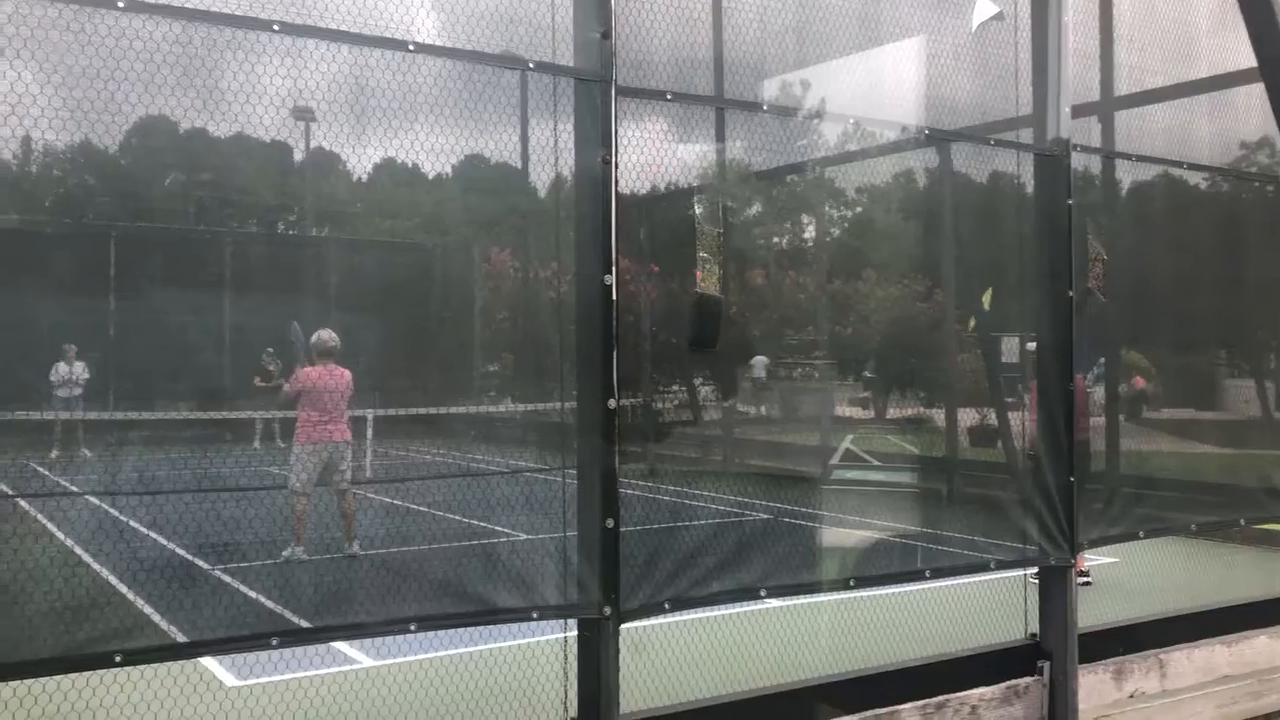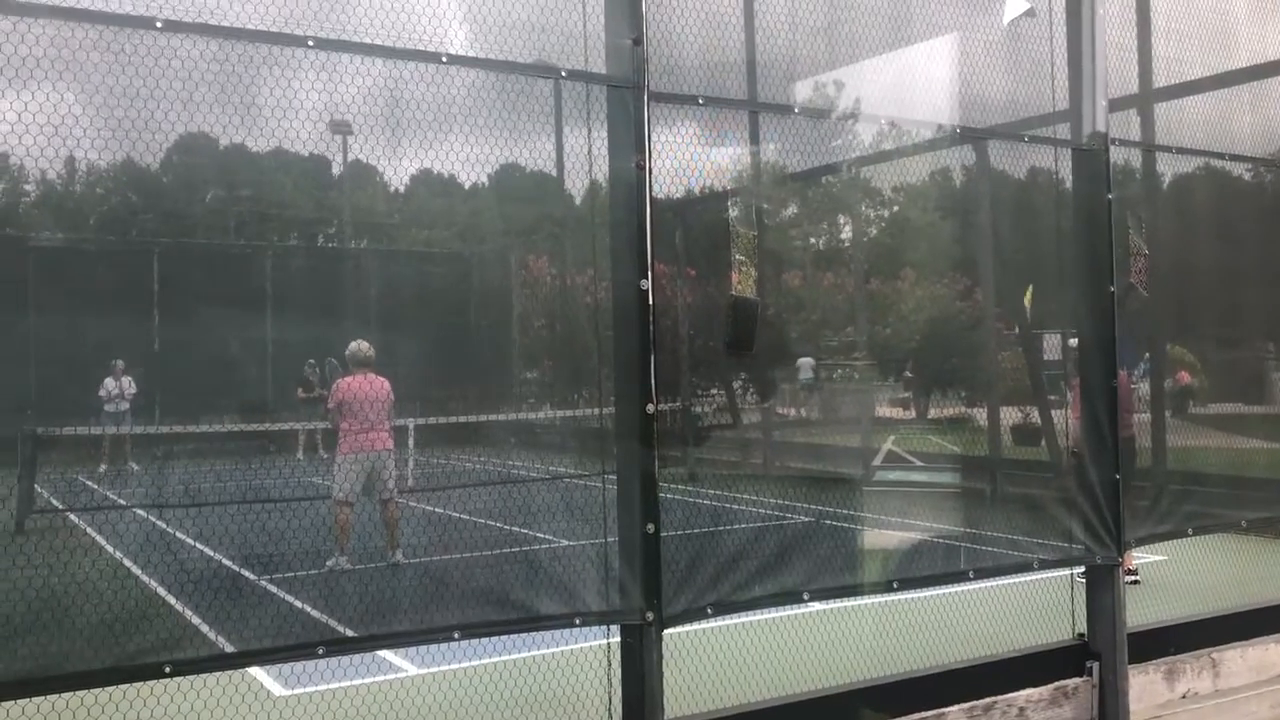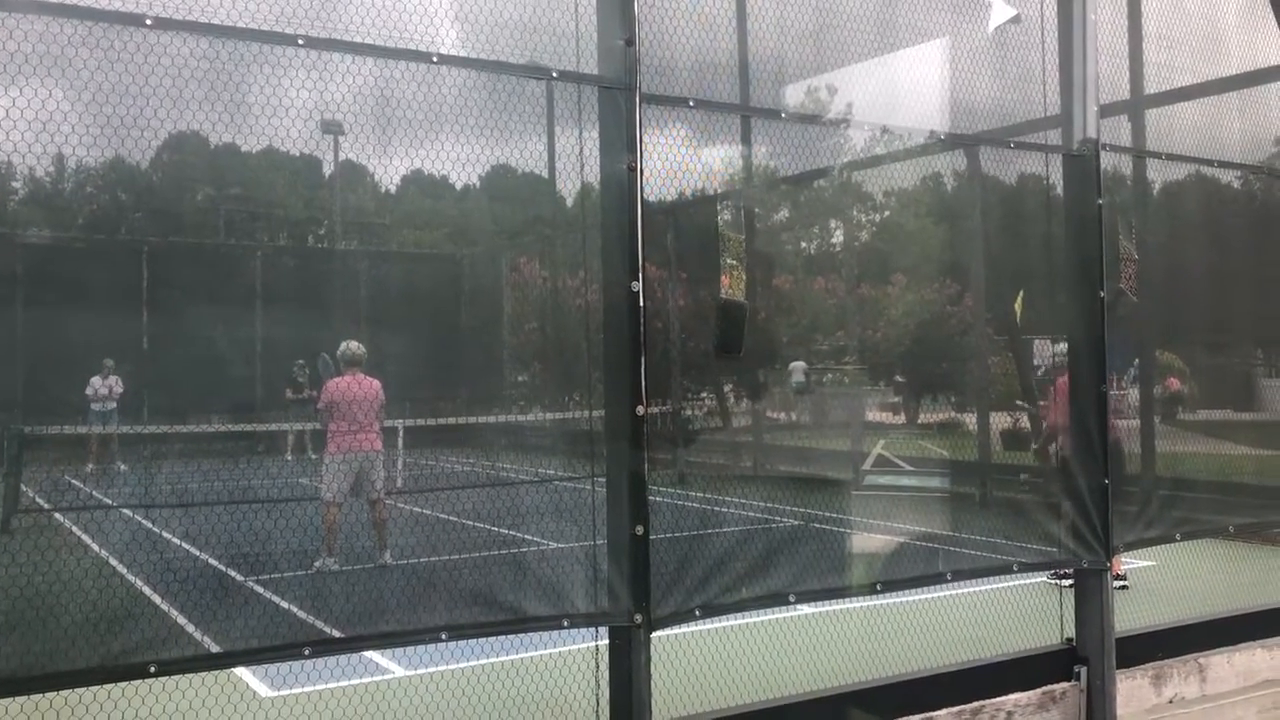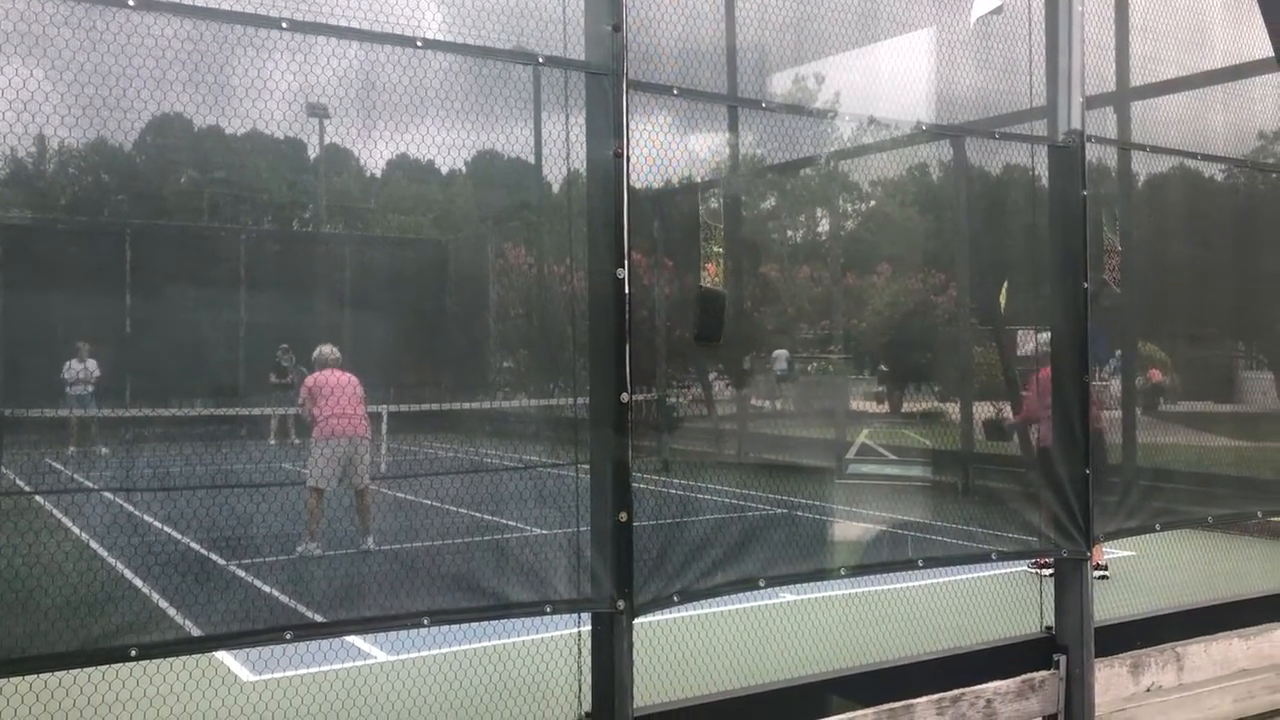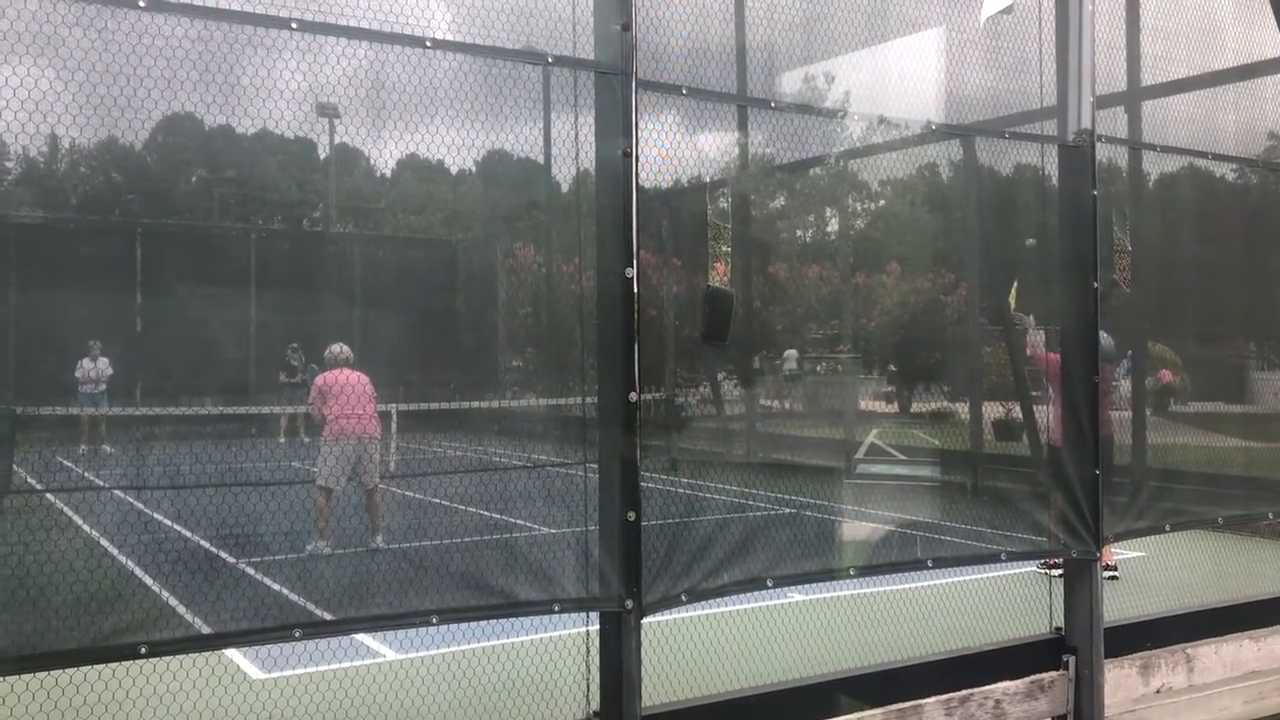
dt=1s
person 1, frame 1
left shoulder: (1041, 384)
right shoulder: (1079, 381)
left elbow: (1037, 424)
right elbow: (1084, 417)
left wrist: (1033, 450)
right ankle: (1080, 567)
person 1, frame 2
right shoulder: (1121, 377)
left elbow: (1082, 420)
right elbow: (1128, 411)
left wrist: (1076, 448)
right hip: (1124, 445)
right ankle: (1128, 566)
person 1, frame 3
left shoulder: (1061, 385)
left elbow: (1056, 426)
left wrist: (1040, 448)
right hip: (1111, 449)
left ankle: (1069, 569)
right ankle: (1116, 571)
person 1, frame 4
left shoulder: (1041, 377)
left elbow: (1031, 416)
right elbow: (1092, 408)
left wrist: (1011, 423)
left hip: (1056, 443)
right hip: (1091, 438)
left ankle: (1047, 559)
right ankle: (1097, 559)
person 1, frame 5
left shoulder: (1063, 367)
right shoulder: (1105, 372)
left elbow: (1035, 351)
left wrist: (1031, 328)
left hip: (1066, 445)
right hip: (1101, 442)
left ankle: (1056, 559)
right ankle: (1107, 559)
person 2, frame 1
left shoulder: (304, 375)
right shoulder: (346, 376)
left elbow: (286, 394)
left hip: (309, 441)
right hip: (340, 439)
left knee: (300, 492)
right knee: (345, 491)
left ankle: (298, 547)
right ankle: (352, 543)
person 2, frame 2
left shoulder: (341, 386)
right shoulder: (385, 385)
left elbow: (335, 422)
left hip: (352, 450)
right hip: (382, 448)
left knee: (343, 502)
right knee: (389, 500)
left ankle: (342, 556)
right ankle: (395, 551)
person 2, frame 3
left shoulder: (331, 387)
right shoulder: (376, 386)
left elbow: (326, 422)
right elbow: (380, 419)
left hip: (340, 450)
right hip: (371, 448)
left knee: (332, 503)
right knee: (377, 501)
left ankle: (329, 557)
right ankle: (384, 552)
person 2, frame 4
left shoulder: (311, 380)
right shoulder: (353, 379)
left elbow: (307, 414)
left hip: (328, 435)
right hip: (359, 433)
left knee: (315, 489)
right knee: (362, 488)
left ankle: (312, 542)
right ankle: (367, 538)
person 2, frame 5
left shoulder: (322, 380)
right shoulder: (364, 379)
left elbow: (316, 413)
left hip: (338, 435)
right hip: (369, 433)
left knee: (324, 488)
right knee: (371, 487)
left ankle: (321, 541)
right ankle: (376, 537)
